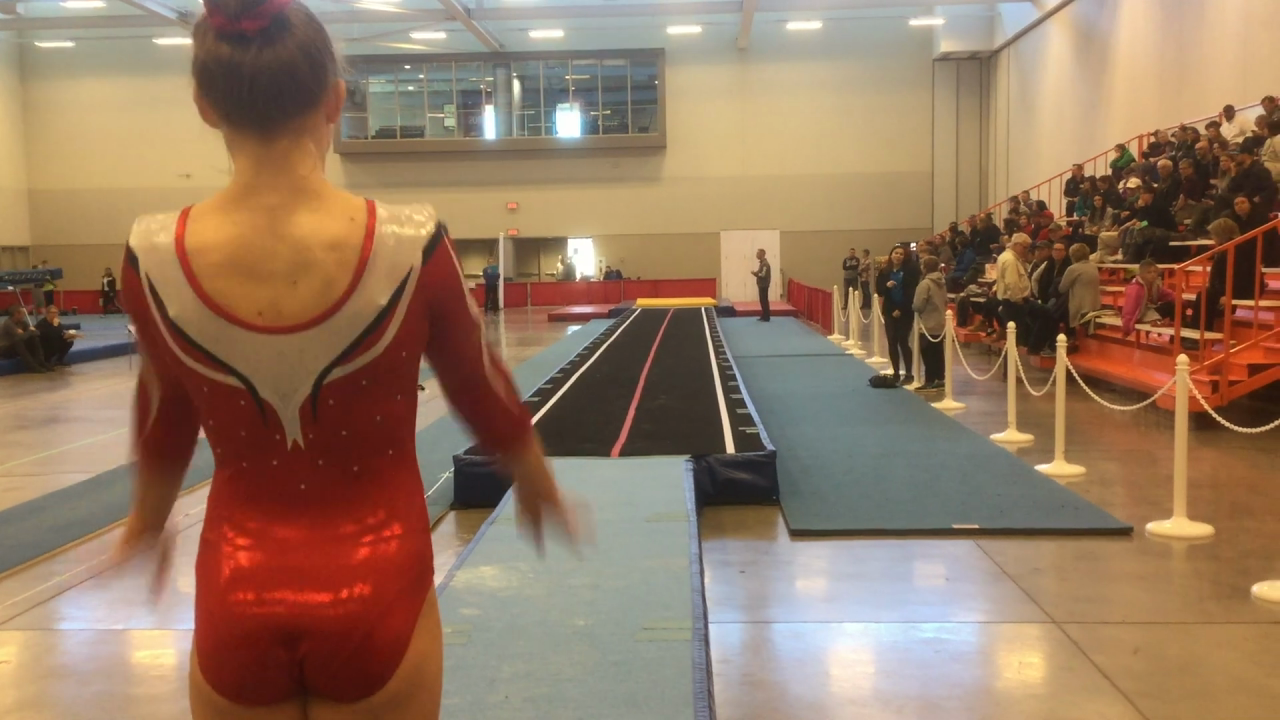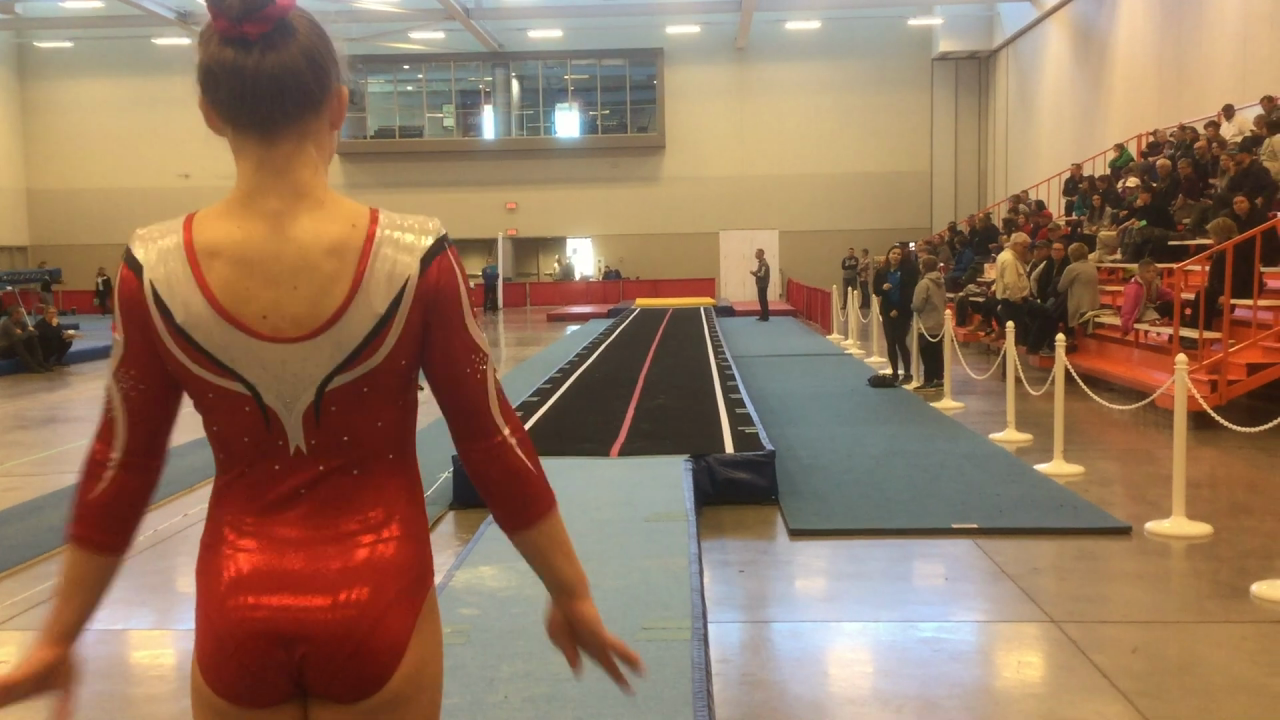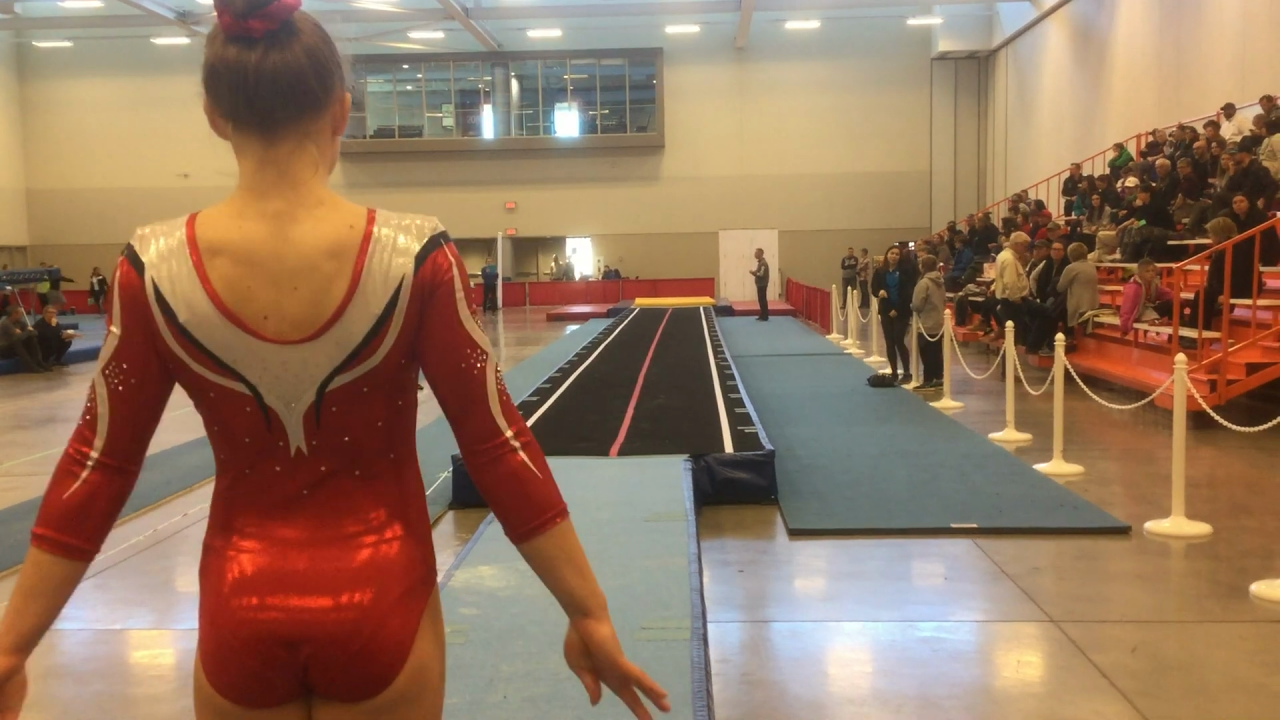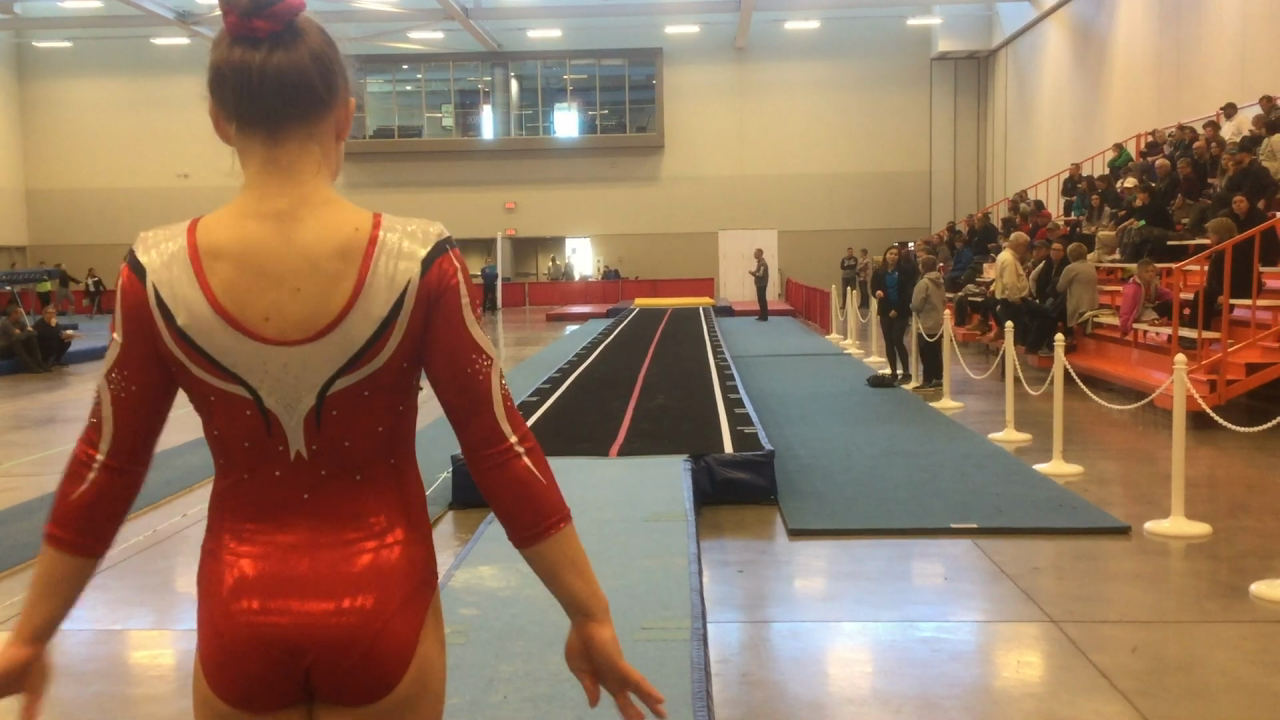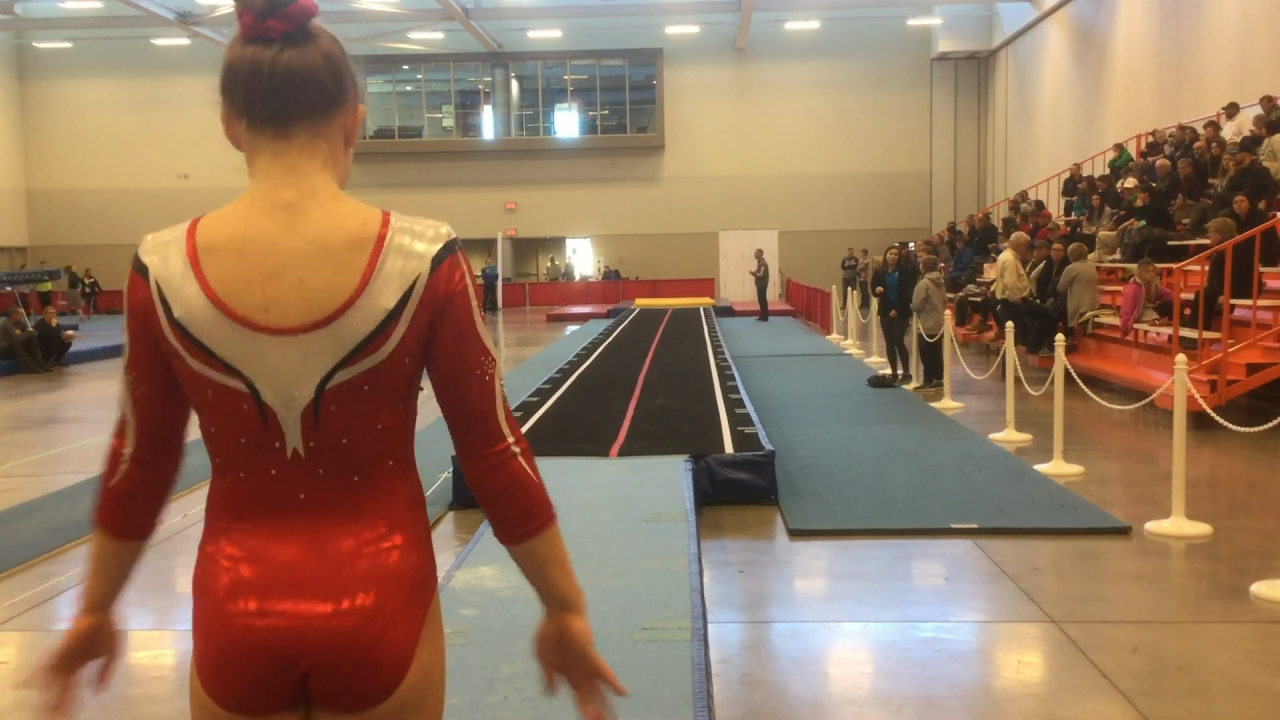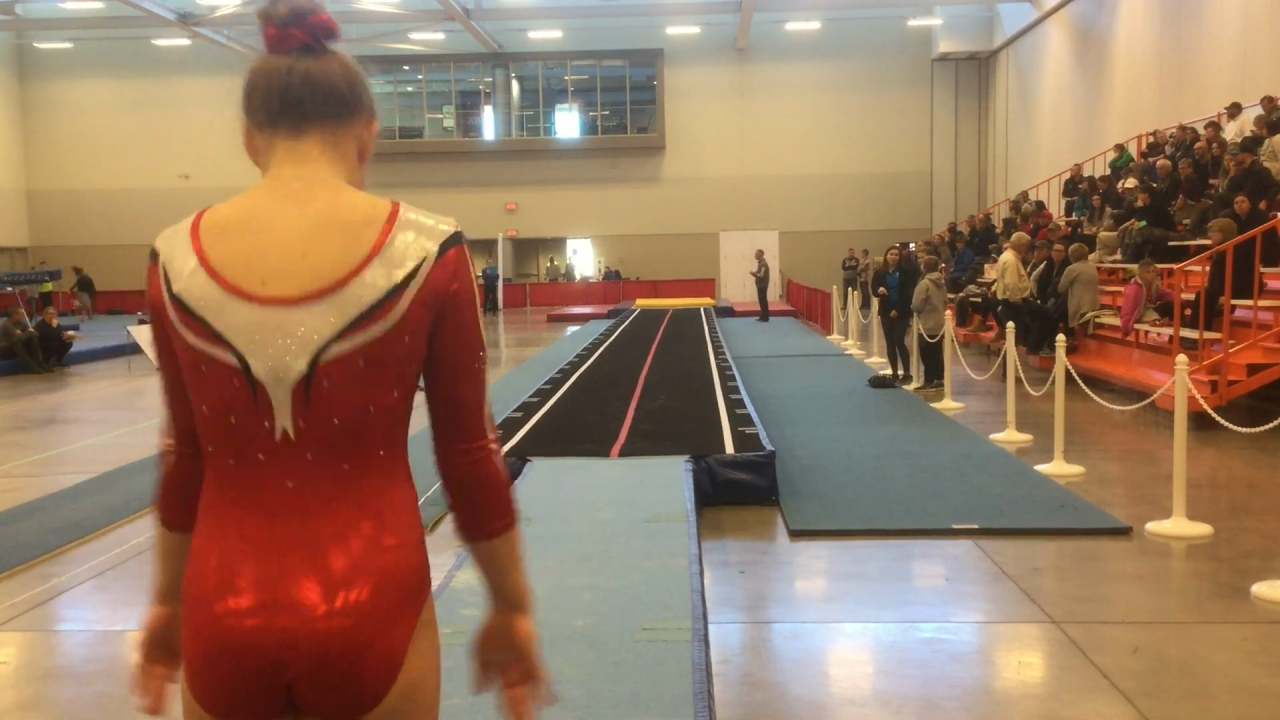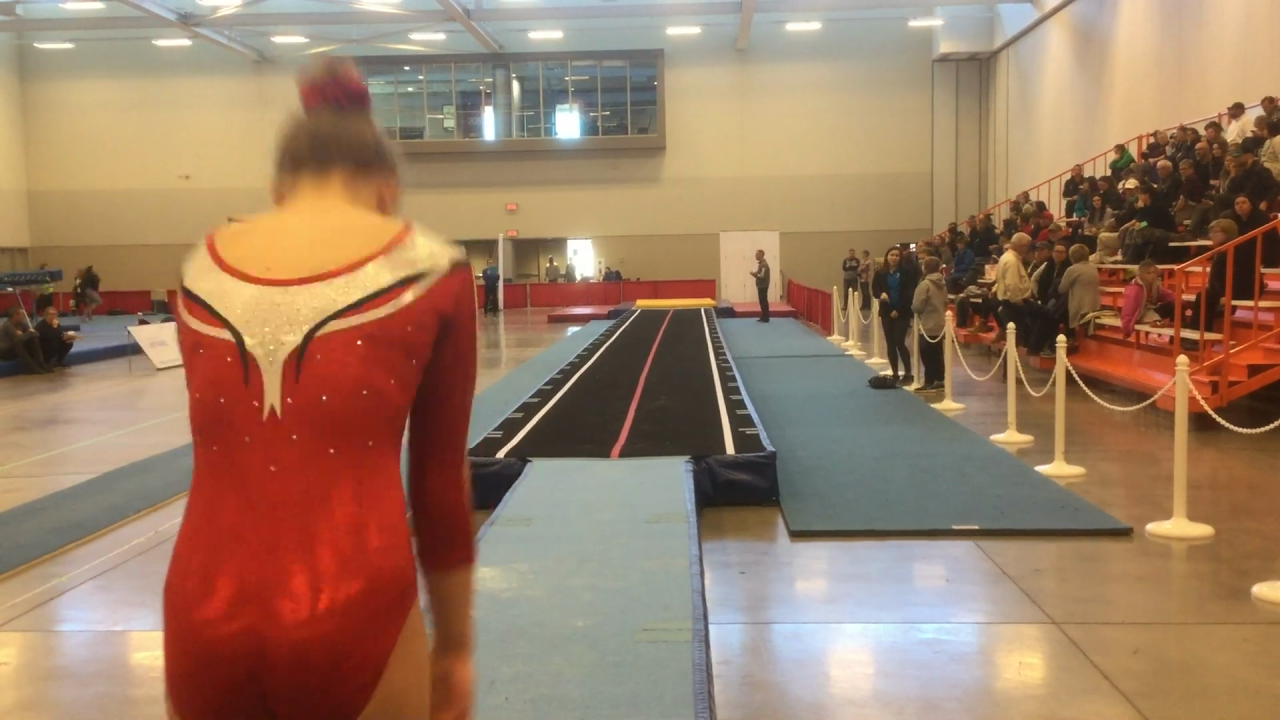
dt=0.1s
person 1, frame 1
left shoulder: (155, 256)
right shoulder: (410, 244)
left elbow: (163, 421)
right elbow: (483, 395)
left wrist: (147, 518)
right wrist: (538, 482)
left hip: (239, 609)
right hip: (377, 603)
person 1, frame 2
left shoulder: (154, 267)
right shoulder: (413, 257)
left elbow: (122, 466)
right elbow: (494, 444)
right wrist: (573, 596)
left hip: (238, 613)
right hip: (376, 605)
person 1, frame 3
left shoulder: (155, 264)
right shoulder: (413, 256)
left elbow: (98, 462)
right elbow: (499, 448)
right wrist: (590, 615)
left hip: (243, 613)
right hip: (379, 605)
person 1, frame 4
left shoulder: (157, 269)
right shoulder: (417, 260)
left elbow: (106, 463)
right elbow: (500, 449)
right wrist: (590, 618)
left hip: (242, 618)
right hip: (379, 611)
person 1, frame 5
left shoulder: (162, 268)
right shoulder: (421, 259)
left elbow: (140, 460)
right elbow: (494, 451)
left wrist: (94, 612)
right wrist: (566, 608)
left hip: (237, 618)
right hip: (377, 612)
person 1, frame 6
left shoulder: (175, 258)
right shoulder: (427, 251)
left elbow: (183, 449)
right elbow: (470, 452)
left wrist: (167, 600)
right wrist: (512, 610)
left hip: (225, 618)
right hip: (370, 612)
person 1, frame 7
left shoulder: (205, 269)
right shoulder: (432, 271)
right elbow: (441, 480)
right wrist: (453, 647)
left hip: (208, 620)
right hip: (352, 612)
